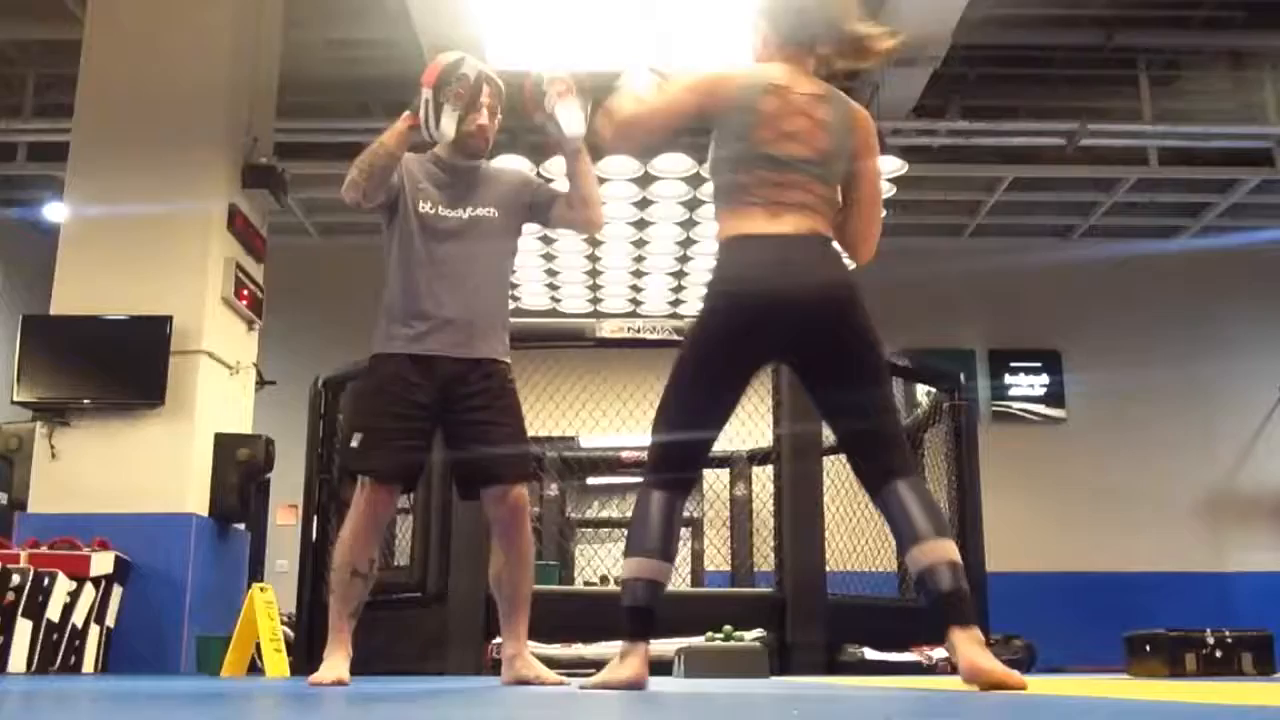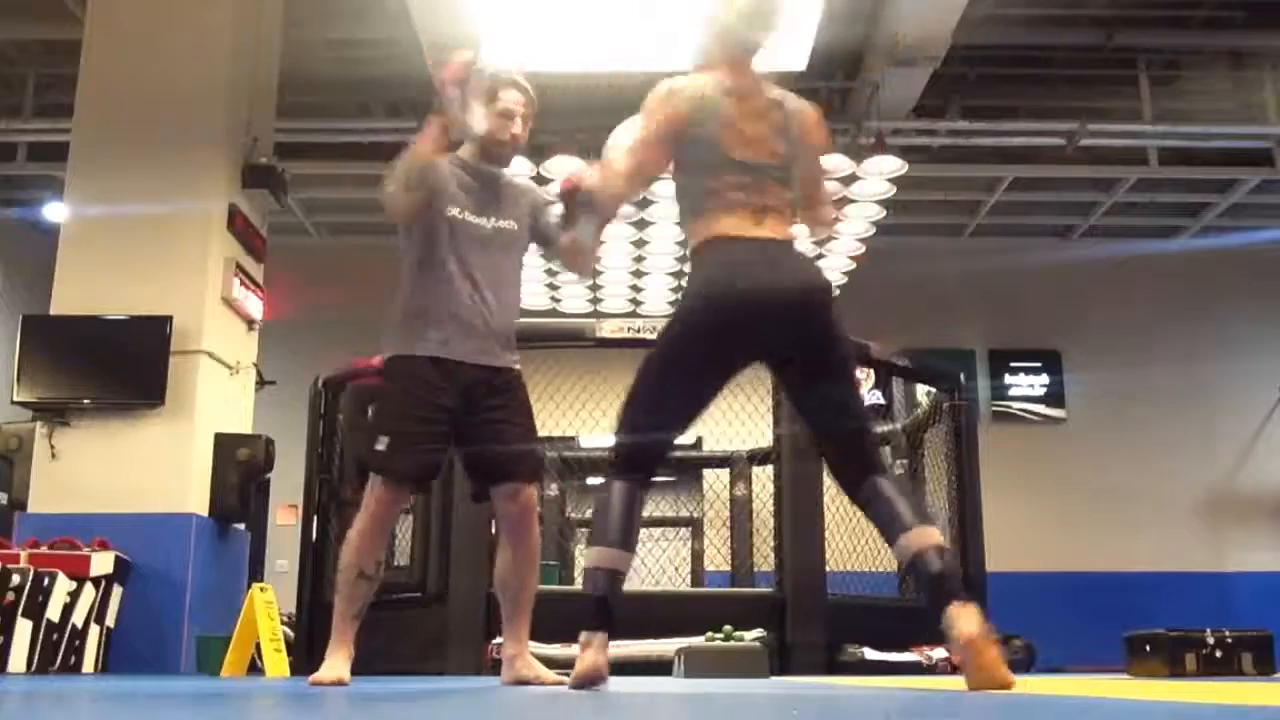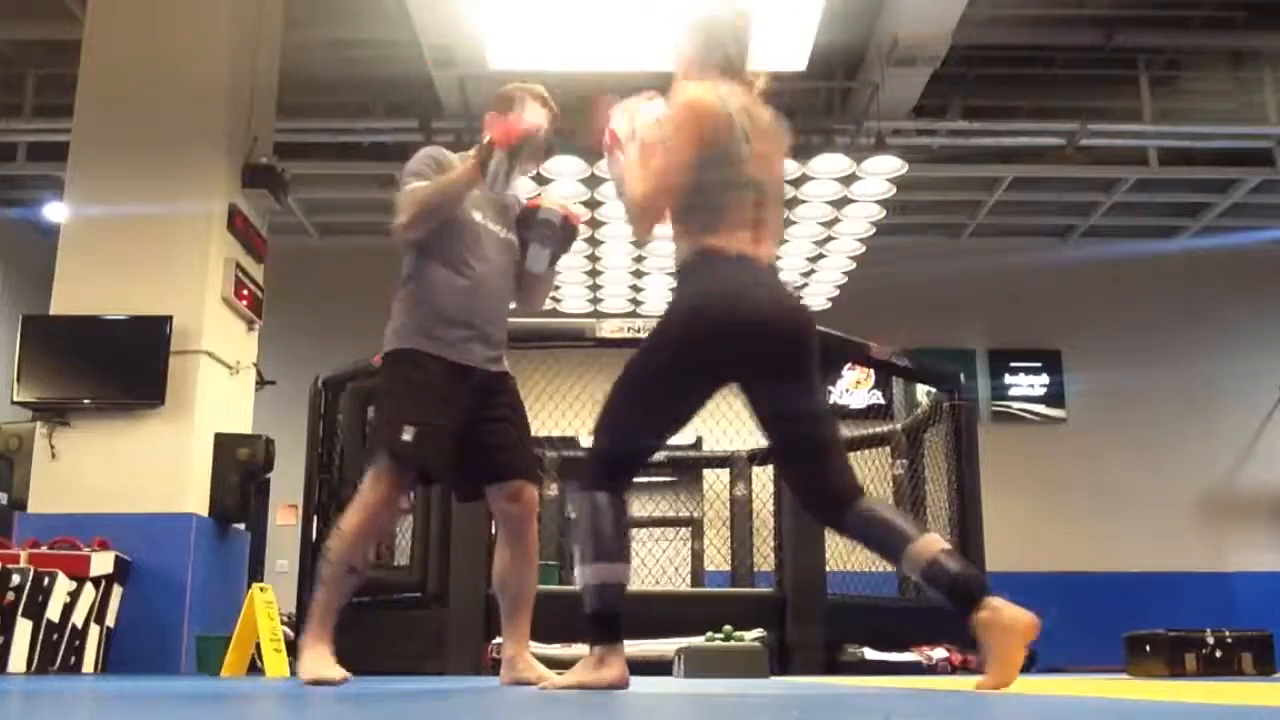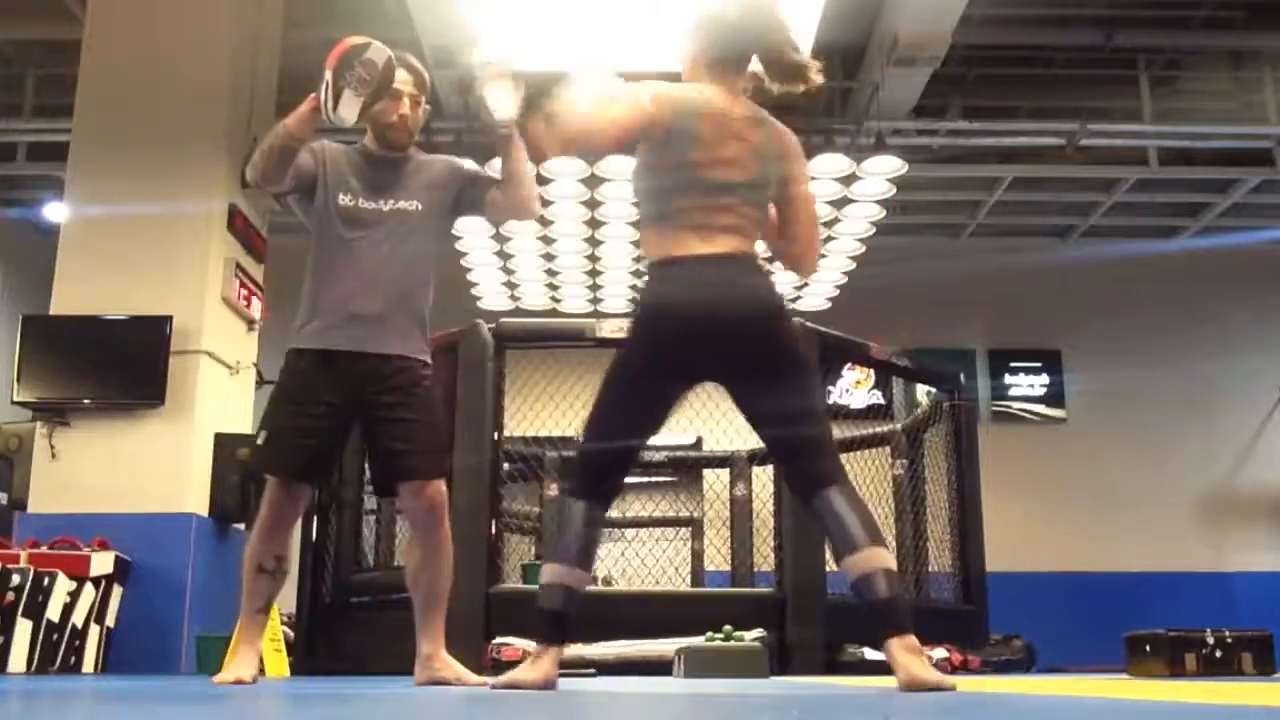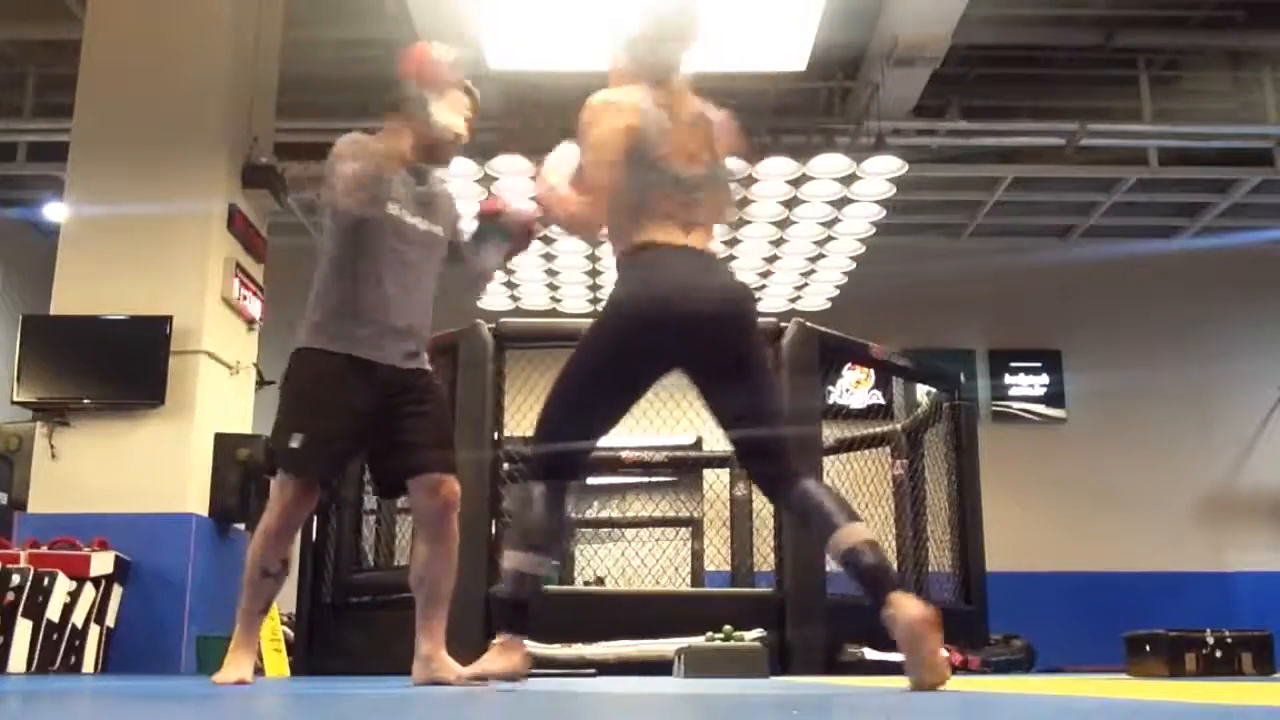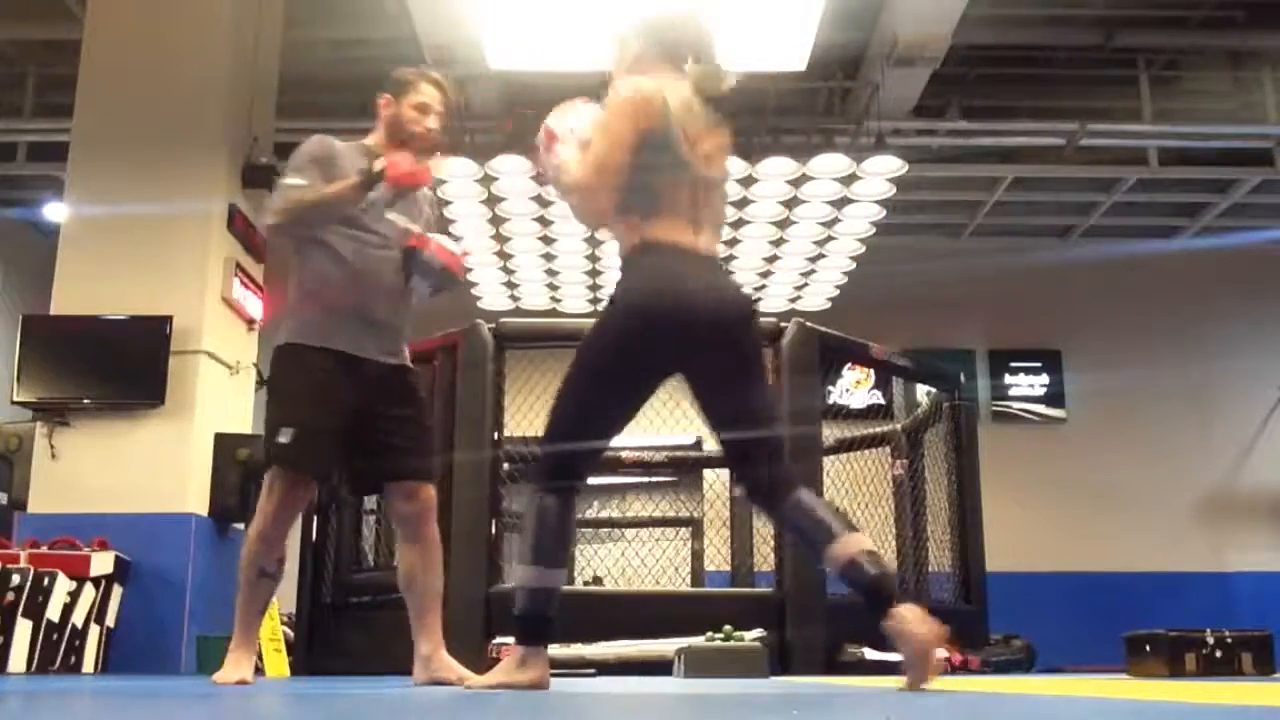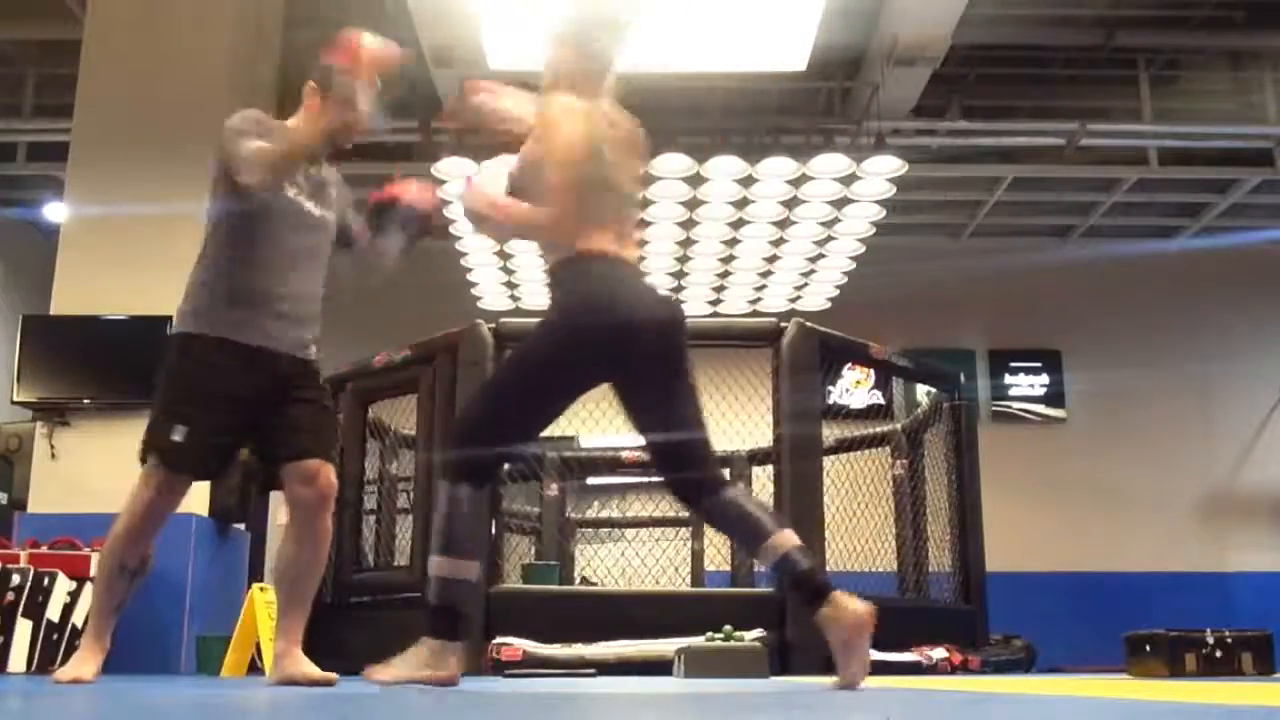
dt=0.3s
person 1, frame 1
left shoulder: (727, 84)
right shoulder: (852, 116)
left elbow: (617, 130)
right elbow: (864, 244)
left wrist: (637, 87)
left hip: (741, 290)
right hip: (824, 291)
left knee: (669, 470)
right knee: (888, 467)
left ankle: (632, 649)
right ankle: (967, 639)
person 1, frame 2
left shoulder: (679, 94)
right shoulder: (802, 113)
left elbow: (612, 194)
left wrist: (612, 159)
left hip: (720, 294)
right hip: (796, 289)
left knee: (631, 460)
right knee: (861, 466)
left ankle: (596, 641)
right ankle: (960, 617)
person 1, frame 3
left shoulder: (694, 104)
right shoulder: (766, 125)
left elbow: (641, 215)
left wrist: (633, 149)
left hip: (710, 314)
right hip: (775, 314)
left knee: (602, 469)
right knee: (833, 498)
left ankle: (602, 656)
right ankle: (982, 611)
person 1, frame 4
left shoulder: (664, 99)
right shoulder: (780, 137)
left elbow: (557, 137)
right elbow: (805, 256)
left wrist: (577, 100)
left hip: (671, 312)
right hip: (752, 309)
left knee: (591, 482)
right knee: (822, 480)
left ankle: (545, 653)
right ankle: (903, 647)
person 1, frame 5
left shoulder: (612, 106)
right shoulder: (717, 122)
left elbow: (581, 219)
left wrist: (556, 186)
left hip: (651, 303)
right hip: (719, 301)
left knee: (550, 463)
right knee: (781, 474)
left ankle: (509, 643)
right ankle: (897, 603)
person 1, frame 6
left shoulder: (635, 92)
right shoulder: (710, 123)
left elbow: (588, 198)
left wrist: (564, 150)
left hip: (654, 302)
right hip: (718, 305)
left knee: (557, 470)
right knee: (773, 482)
left ankle: (527, 653)
right ankle: (900, 615)
person 1, frame 7
left shoulder: (565, 110)
right shoulder: (623, 128)
left elbow: (550, 219)
left wrist: (493, 209)
right wrist: (519, 113)
left hip: (592, 313)
right hip: (645, 314)
left knee: (469, 459)
right knee: (702, 482)
left ankle: (441, 646)
right ankle: (830, 606)
person 2, frame 1
left shoulder: (512, 186)
right shoulder: (406, 171)
left elbow: (587, 219)
right elbow: (355, 190)
left wrist: (572, 144)
right wrist: (416, 116)
left hip: (482, 364)
right hip: (404, 359)
left knee: (511, 503)
right knee: (373, 500)
left ankle: (516, 653)
right ankle: (337, 650)
person 2, frame 2
left shoulder: (524, 200)
right shoulder: (432, 170)
left elbow: (579, 261)
right elbow: (399, 204)
right wrist: (446, 120)
left hip: (495, 368)
right hip: (422, 360)
left knee: (520, 504)
right knee: (383, 500)
left ankle: (517, 653)
right ankle: (339, 650)
person 2, frame 3
left shoulder: (518, 207)
right shoulder: (436, 162)
left elbow: (530, 299)
right elbow: (408, 222)
left wrist: (548, 250)
right wrist: (484, 159)
left hip: (486, 368)
right hip: (423, 355)
left knee: (519, 506)
right knee: (382, 492)
left ankle: (518, 656)
right ankle: (317, 643)
person 2, frame 4
left shoulder: (445, 177)
right shoulder: (327, 160)
left elbow: (523, 207)
right elbow: (260, 174)
left wrist: (507, 127)
right wrist: (321, 101)
left hip: (400, 362)
right hip: (319, 354)
left knee: (427, 501)
right knee: (282, 497)
left ankle: (432, 653)
right ankle: (247, 648)
person 2, frame 5
left shoulder: (443, 201)
right shoulder: (358, 152)
left elbow: (471, 281)
right elbow: (348, 197)
left wrist: (507, 241)
right wrist: (414, 125)
left hip: (407, 369)
right hip: (333, 357)
left knee: (440, 497)
right knee: (292, 500)
left ankle: (431, 652)
right ankle: (242, 647)
person 2, frame 6
left shoulder: (418, 196)
right shoulder: (326, 154)
right elbow: (278, 222)
left wrist: (435, 269)
right wrist: (366, 179)
left hip: (387, 364)
right hip: (313, 351)
left knee: (418, 503)
right knee: (286, 494)
left ankle: (430, 653)
right ankle: (241, 647)
person 2, frame 7
left shoulder: (332, 183)
right shoulder: (249, 129)
left elbow: (377, 255)
right elbow: (258, 172)
left wrist: (408, 215)
right wrist: (337, 107)
left hip: (291, 356)
right hip: (216, 342)
left knee: (316, 488)
right knee: (160, 490)
left ankle: (288, 650)
right ankle: (94, 642)
